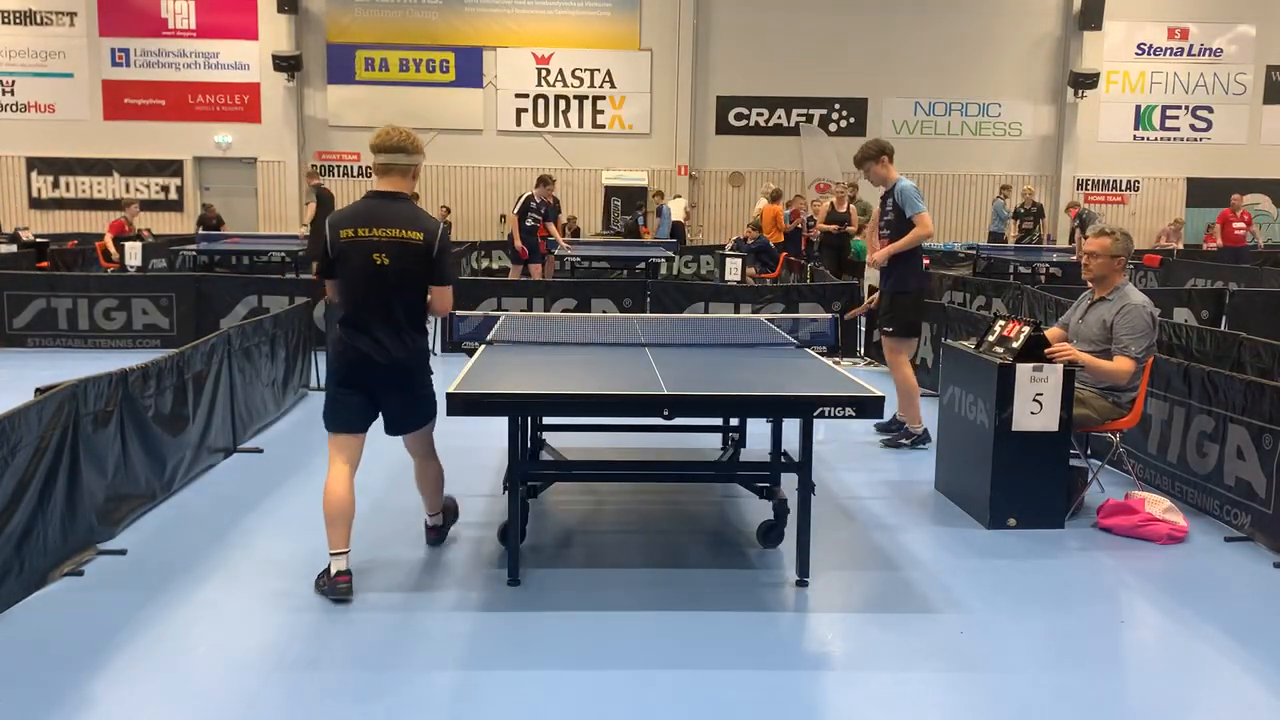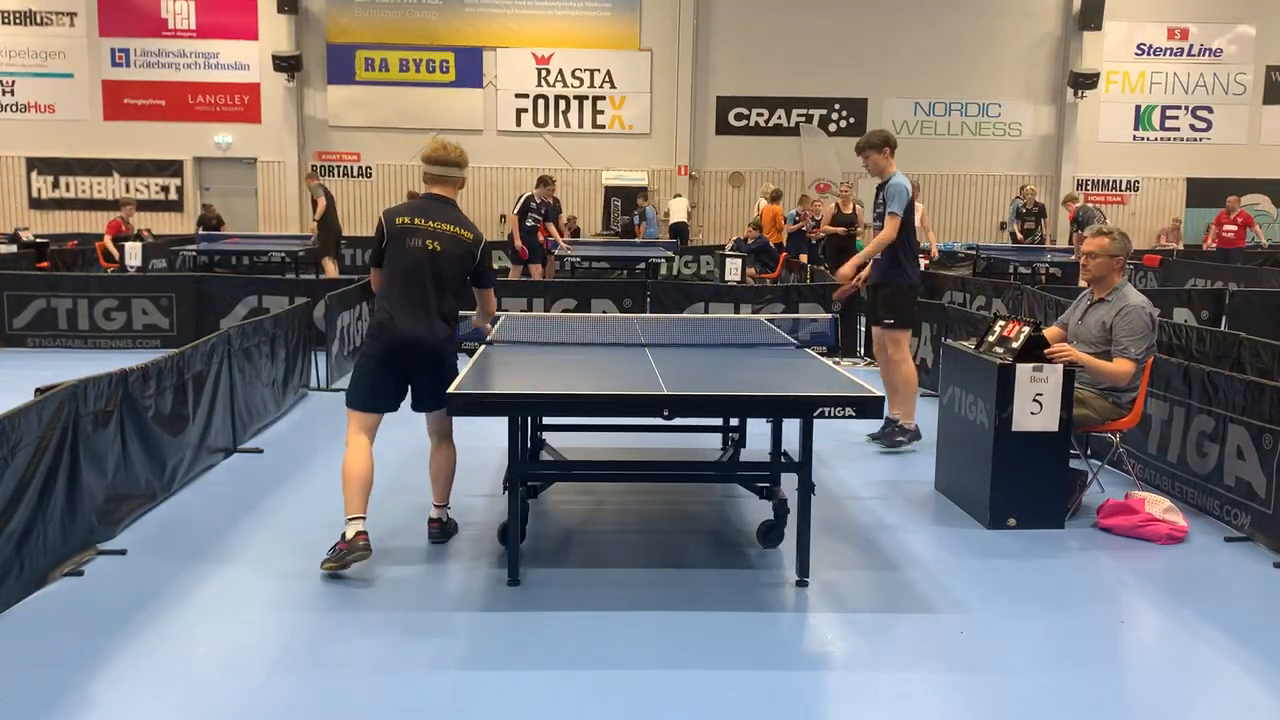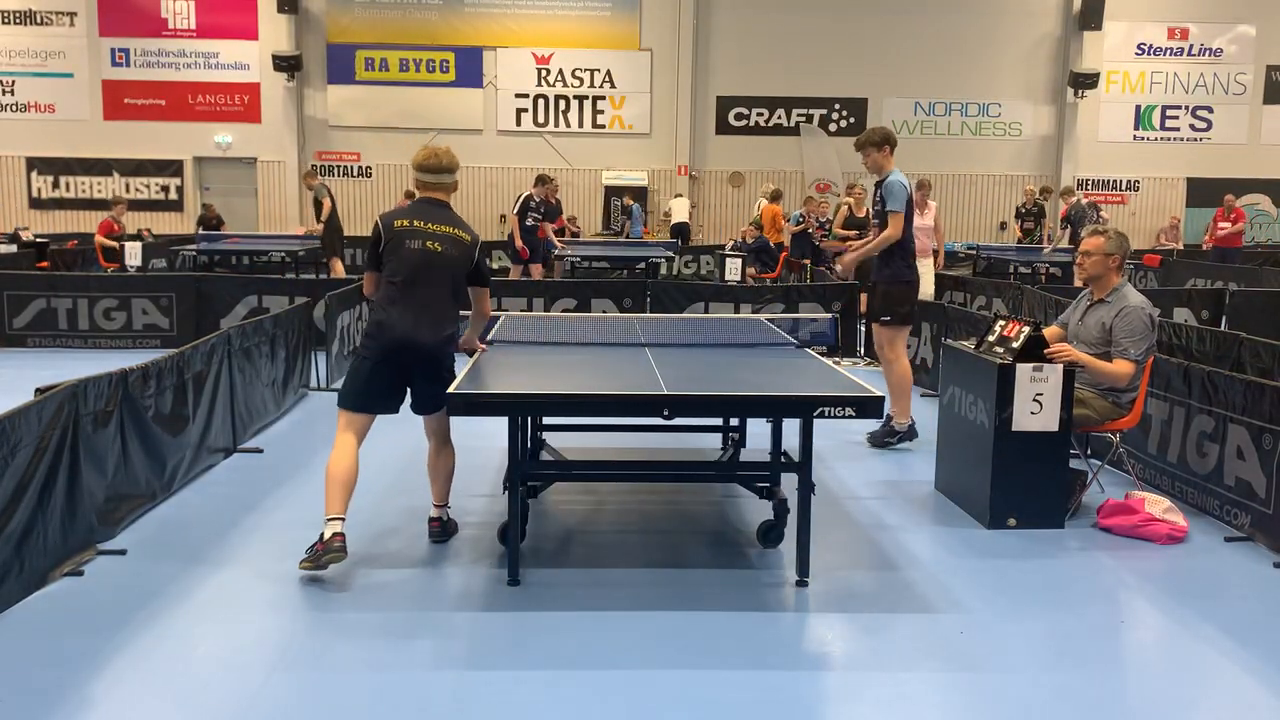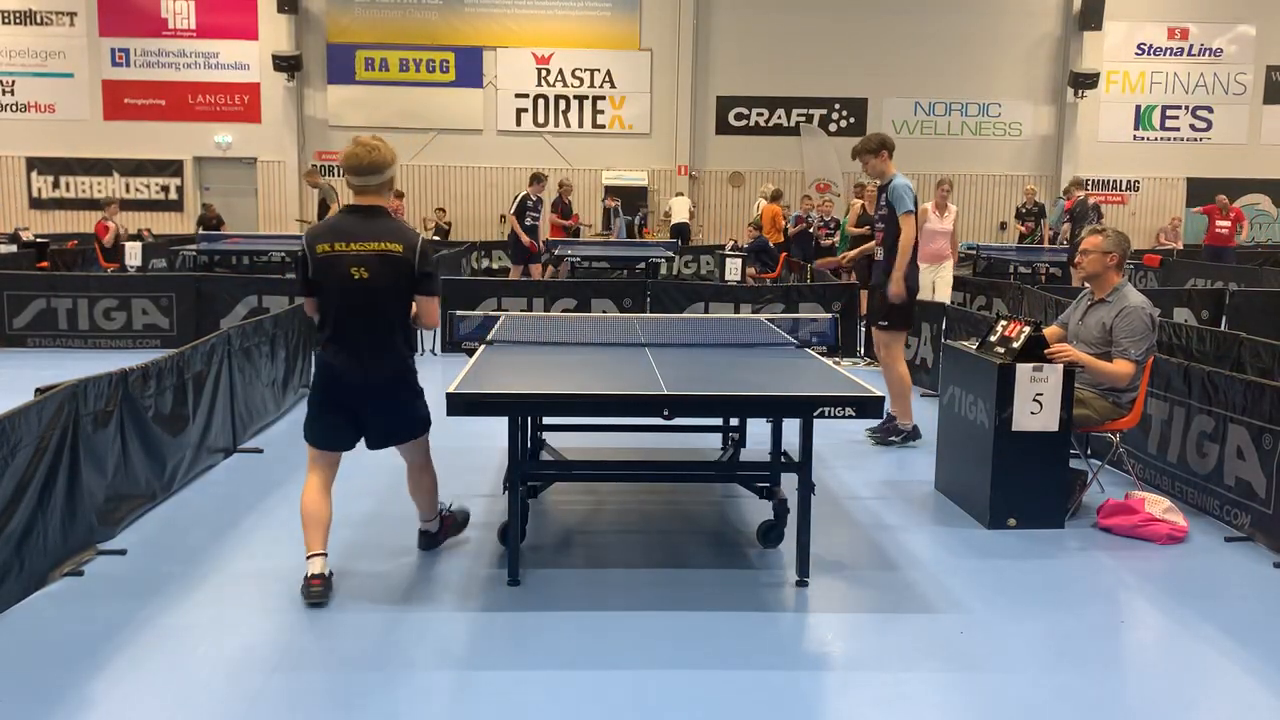
dt=0.4s
person 1, frame 1
left shoulder: (338, 223)
right shoulder: (430, 229)
left elbow: (333, 293)
right elbow: (441, 306)
left hip: (350, 360)
right hip: (406, 361)
left knee: (342, 463)
right knee: (422, 450)
left ankle: (338, 567)
right ankle: (436, 520)
person 1, frame 2
left shoulder: (393, 217)
right shoulder: (471, 235)
left elbow: (377, 283)
right elbow: (487, 305)
right wrist: (483, 325)
left hip: (387, 338)
right hip: (437, 344)
left knee: (359, 434)
right knee: (441, 432)
left ankle: (355, 532)
right ankle: (439, 518)
person 1, frame 3
left shoulder: (389, 222)
right shoulder: (468, 236)
left elbow: (370, 289)
right elbow: (483, 309)
right wrist: (470, 339)
left hip: (384, 340)
right hip: (436, 346)
left knee: (348, 433)
right knee: (439, 433)
left ankle: (333, 533)
right ankle: (439, 517)
person 1, frame 4
left shoulder: (316, 238)
right shoulder: (411, 242)
left elbow: (311, 308)
right elbow: (430, 319)
left hip: (334, 375)
right hip: (392, 374)
left knee: (319, 470)
right knee: (417, 455)
left ankle: (316, 570)
right ankle: (432, 525)
person 2, frame 1
left shoulder: (905, 189)
right shoulder: (887, 196)
left elbow: (926, 229)
left wrist: (887, 250)
right wrist: (881, 291)
left hip: (906, 288)
right hip: (893, 287)
left knee: (898, 358)
right knee: (894, 357)
left ankle: (917, 430)
right ankle: (904, 418)
person 2, frame 2
left shoulder: (897, 185)
right shoulder: (882, 186)
left elbow: (889, 235)
left wrist: (855, 262)
right wrist: (868, 269)
left hip: (900, 281)
right hip: (883, 279)
left knee: (897, 351)
right knee: (882, 352)
left ankle: (909, 425)
right ankle: (895, 418)
person 2, frame 3
left shoulder: (895, 183)
right shoulder: (884, 183)
left elbow: (895, 232)
left wrist: (859, 256)
right wrist: (862, 243)
left hip: (898, 278)
right hip: (886, 277)
left knee: (894, 349)
right knee: (883, 349)
left ankle: (903, 424)
right ankle: (895, 417)
person 2, frame 4
left shoulder: (899, 186)
right shoulder: (884, 189)
left elbow: (908, 233)
left wrist: (897, 277)
right wrist: (859, 251)
left hip: (896, 281)
right hip: (882, 280)
left knee: (893, 353)
right knee: (883, 351)
left ankle: (906, 426)
right ankle: (895, 417)
person 3, frame 1
left shoulder: (1133, 307)
right shoulder: (1087, 298)
left elbow: (1122, 373)
right elbow: (1053, 336)
left wrist: (1081, 358)
left hip: (1105, 399)
right hip: (1071, 385)
person 3, frame 2
left shoulder: (1132, 308)
right shoulder: (1086, 297)
left elbow: (1122, 374)
right elbow: (1052, 335)
left wrist: (1081, 358)
left hip: (1105, 400)
right hip: (1071, 386)
person 3, frame 3
left shoulder: (1132, 309)
right shoulder: (1085, 297)
left elbow: (1122, 375)
right elbow: (1051, 334)
left wrist: (1081, 358)
left hip: (1106, 400)
right hip: (1071, 386)
person 3, frame 4
left shoulder: (1132, 308)
right shoulder: (1086, 297)
left elbow: (1122, 375)
right elbow: (1051, 334)
left wrist: (1081, 358)
left hip: (1105, 400)
right hip: (1071, 386)
